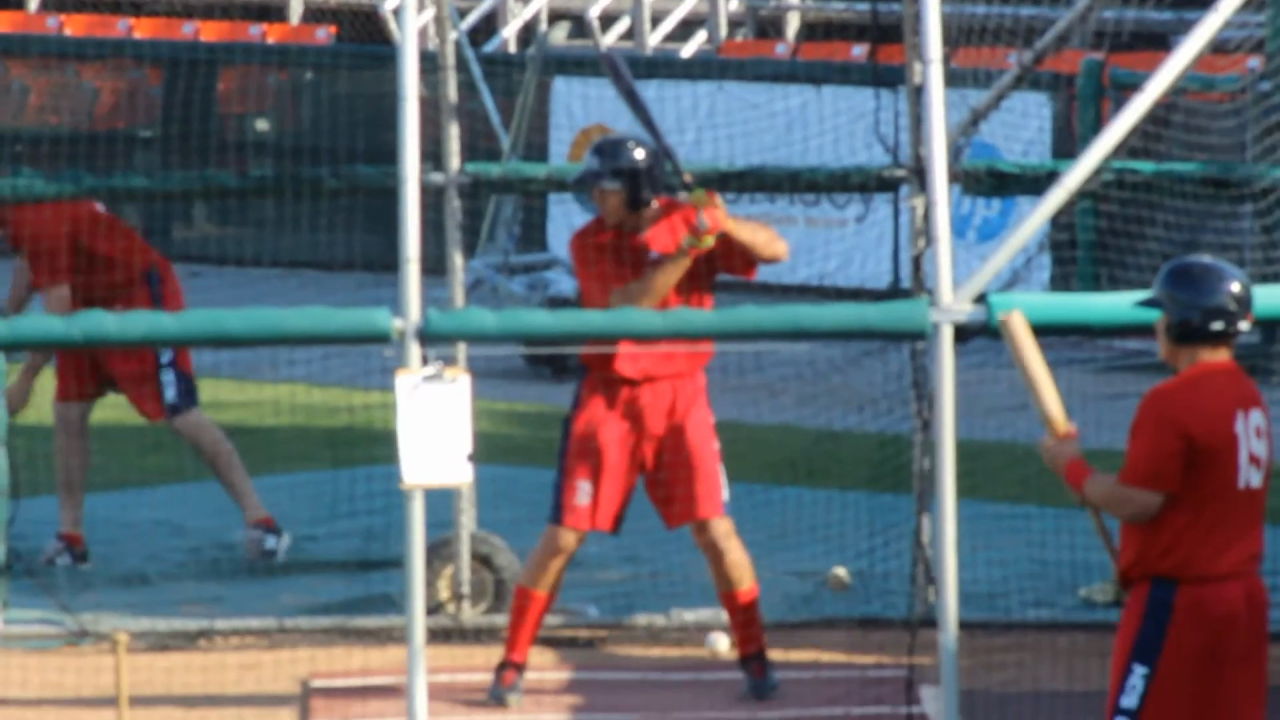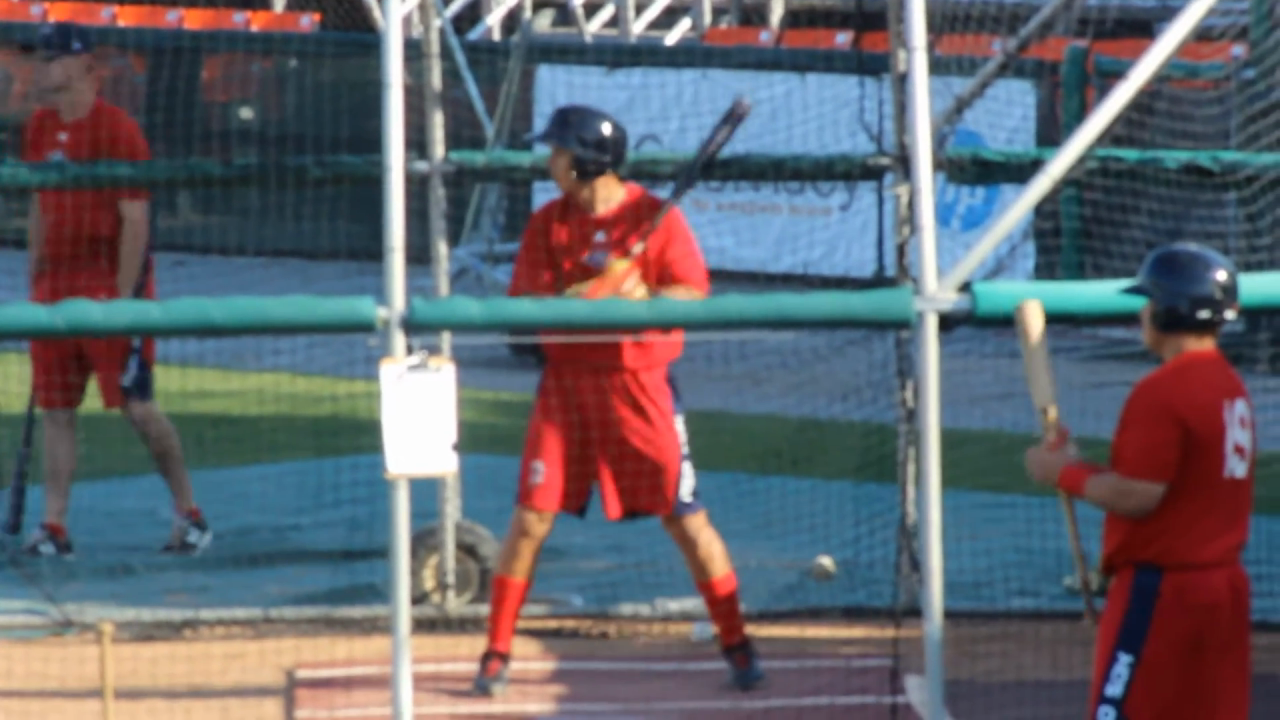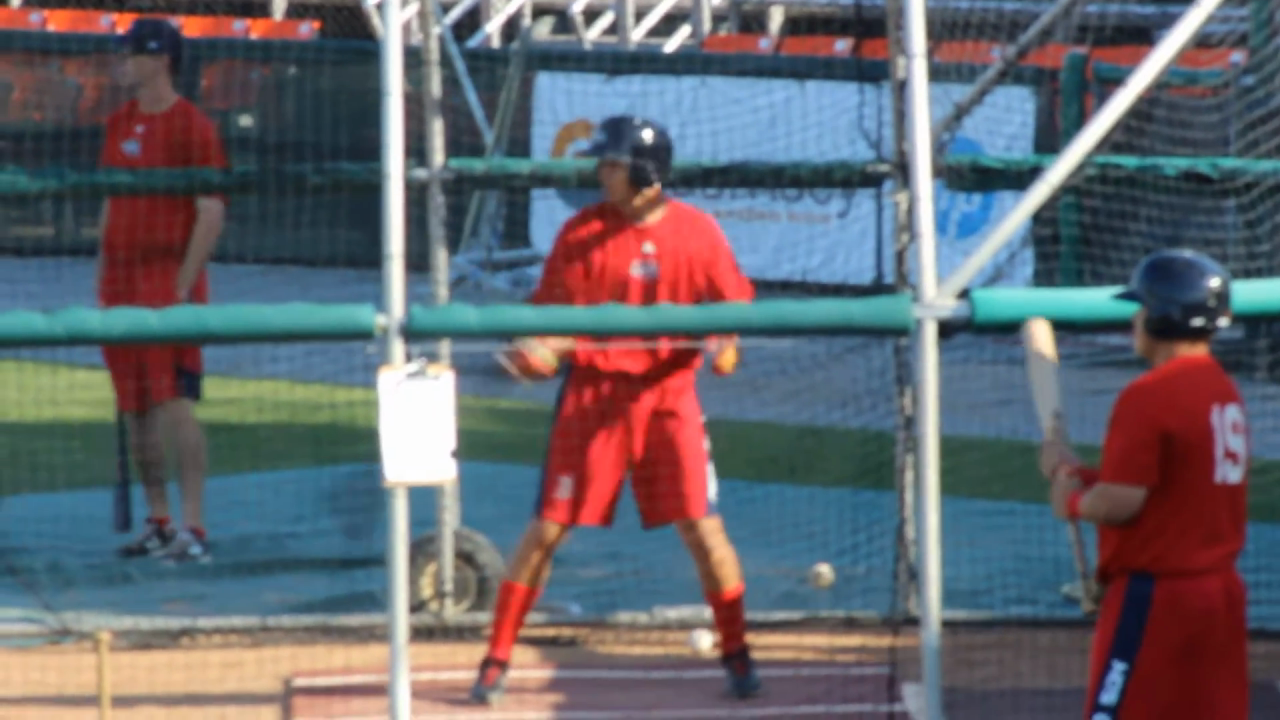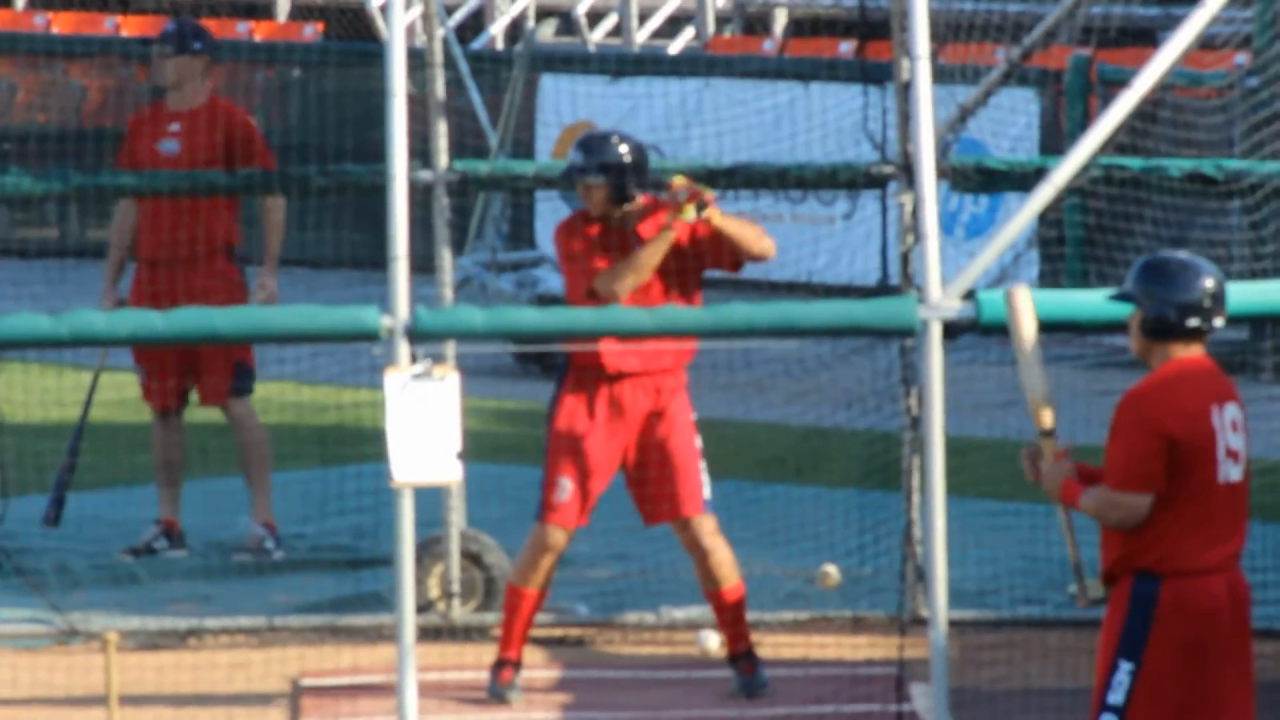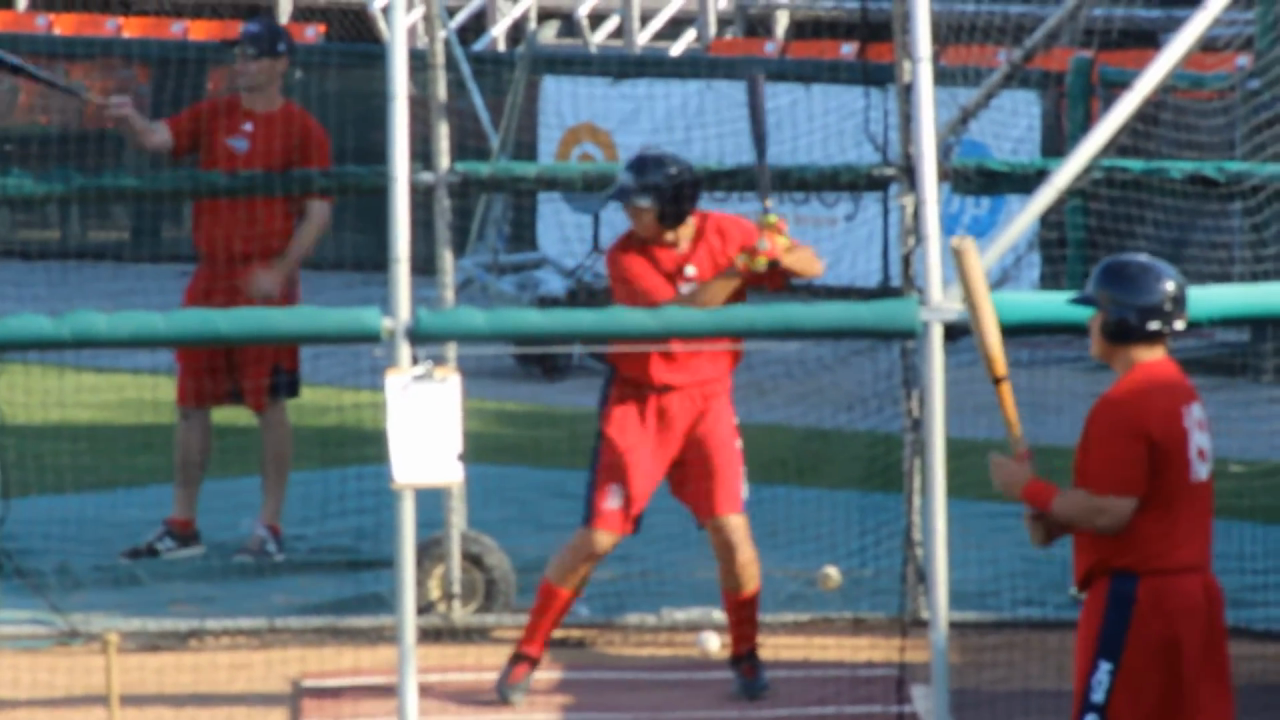
dt=1s
person 1, frame 1
left shoulder: (690, 219)
right shoulder: (589, 241)
left elbow: (776, 250)
right elbow: (630, 305)
left wrist: (723, 223)
right wrist: (691, 247)
left hip: (680, 395)
right hip: (609, 398)
left knee: (715, 530)
right knee: (563, 535)
left ankle: (754, 655)
right ankle: (513, 661)
person 1, frame 2
left shoulder: (657, 216)
right shoulder: (548, 222)
left elbow: (698, 295)
right elbow: (522, 303)
left wrist: (642, 293)
right wrist: (575, 296)
left hip: (640, 384)
right hip: (567, 382)
left knee: (686, 519)
right knee: (530, 519)
left ankle: (736, 644)
right ankle: (497, 651)
person 1, frame 3
left shoulder: (697, 229)
right shoulder: (582, 231)
left elbow: (734, 301)
right elbow: (556, 307)
left wrist: (723, 342)
right wrist: (536, 345)
left hip: (669, 394)
right hip: (595, 392)
left knee: (703, 527)
right knee: (547, 527)
left ankle: (736, 652)
right ankle: (496, 657)
person 1, frame 4
left shoulder: (682, 219)
right shoulder: (573, 232)
left elbow: (764, 249)
right elbow: (614, 287)
left wrist: (707, 213)
right wrist: (670, 225)
left hip: (662, 392)
right hip: (591, 394)
left knee: (699, 527)
right knee: (551, 531)
left ankle: (742, 652)
right ankle: (508, 658)
person 1, frame 5
left shoulder: (725, 231)
right shoulder: (625, 256)
left elbow: (812, 267)
right elbow: (678, 314)
left wrist: (779, 252)
right wrist: (745, 264)
left hip: (706, 399)
right hip: (638, 401)
left knee: (731, 529)
right knee: (597, 536)
left ankle: (745, 654)
right ankle: (527, 653)
person 2, frame 1
left shoulder: (37, 217)
left elbow: (58, 308)
left hip: (141, 297)
right hip: (92, 302)
left knee: (182, 416)
right knee: (68, 417)
left ankle: (259, 520)
right ankle: (70, 538)
person 2, frame 2
left shoulder: (117, 128)
right shoulder: (35, 128)
left elbow: (136, 219)
left wrist: (123, 297)
right wrist: (36, 276)
left hip: (113, 283)
right hip: (57, 283)
left knee: (135, 406)
right knee: (55, 409)
left ankle: (191, 516)
right ankle: (54, 529)
person 2, frame 3
left shoulder: (192, 126)
right shoulder: (118, 123)
left elbow: (212, 215)
right elbow: (112, 204)
left wrist: (182, 289)
right wrist: (102, 279)
left hip: (168, 280)
right hip: (121, 282)
left knee: (174, 404)
right knee: (135, 410)
left ankle: (192, 531)
right ankle: (159, 524)
person 2, frame 4
left shoulder: (230, 121)
right shoulder: (141, 126)
left elbow: (272, 196)
right elbow: (128, 207)
left wrist: (270, 271)
right wrist: (110, 282)
left hip: (214, 278)
right hip: (154, 281)
left knee: (233, 401)
right knee: (163, 406)
left ankle: (265, 525)
right ankle: (168, 527)
person 2, frame 5
left shoulder: (302, 130)
right shoulder: (211, 114)
left elbow: (319, 212)
right elbow: (159, 139)
left wrist: (281, 270)
right wrist: (133, 119)
left hip: (264, 280)
right hip: (208, 277)
left knee: (269, 403)
right knee: (191, 401)
left ankle: (269, 529)
right ankle: (181, 526)
person 3, frame 1
left shoulder: (1171, 400)
right shoulder: (1248, 395)
left elbow: (1136, 503)
left wrist: (1070, 466)
right wrist: (1098, 483)
left hip: (1177, 600)
right hip: (1241, 595)
person 3, frame 2
left shoulder: (1161, 390)
right shoulder: (1230, 385)
left elbow: (1136, 496)
left wrist: (1064, 474)
right wrist: (1082, 468)
left hip: (1161, 587)
right hip: (1222, 583)
person 3, frame 3
left shoulder: (1149, 395)
right shoulder: (1224, 391)
left elbow: (1118, 503)
left wrist: (1072, 499)
right wrist: (1079, 474)
left hip: (1155, 595)
right hip: (1219, 590)
person 3, frame 4
left shoulder: (1149, 399)
right shoulder: (1222, 390)
left elbow: (1126, 509)
left wrist: (1068, 488)
right wrist: (1076, 471)
left hip: (1159, 596)
right hip: (1222, 590)
person 3, frame 5
left shoulder: (1123, 403)
right shoulder: (1177, 388)
left elbow: (1110, 511)
left wrist: (1030, 487)
right wrist: (1062, 520)
left hip: (1136, 597)
right hip: (1191, 589)
